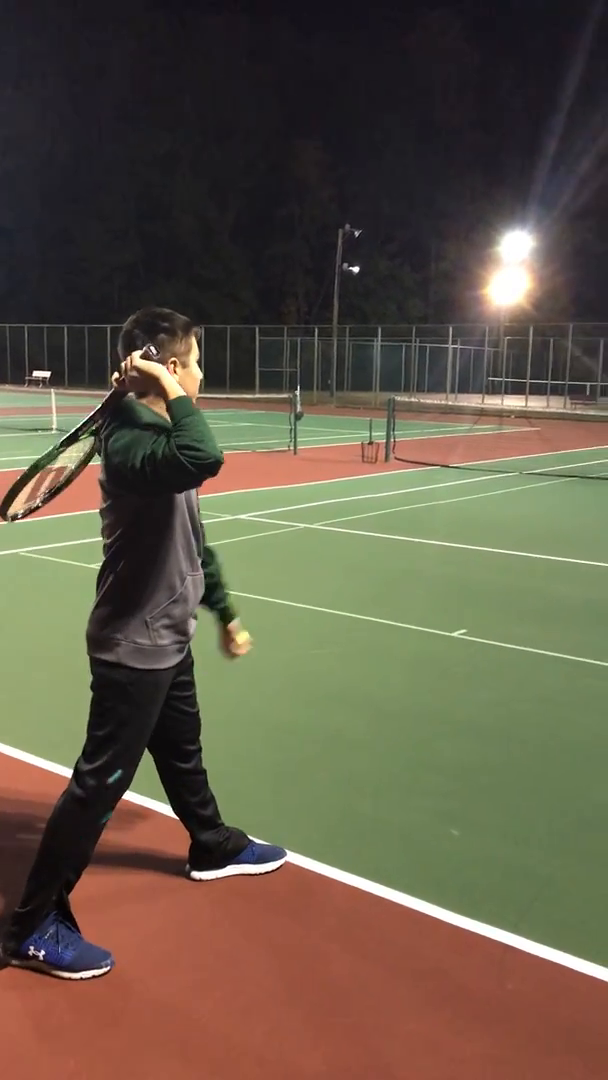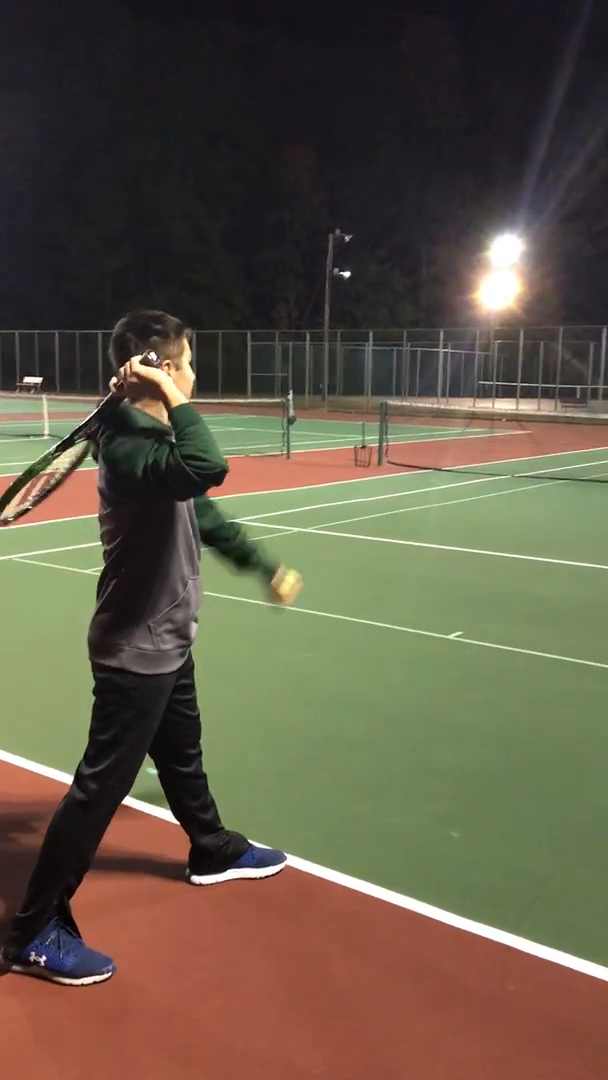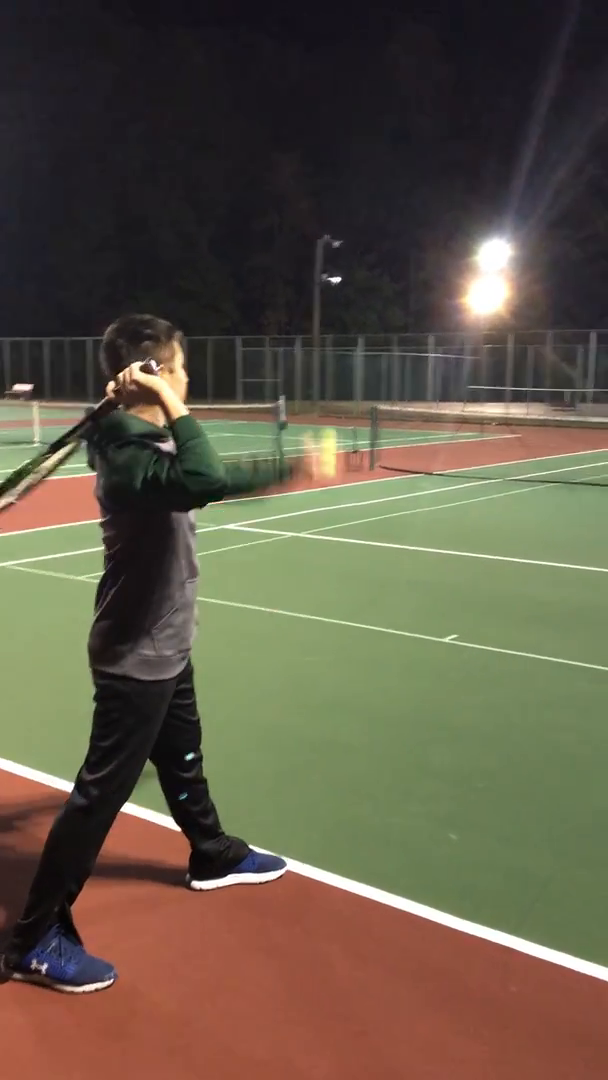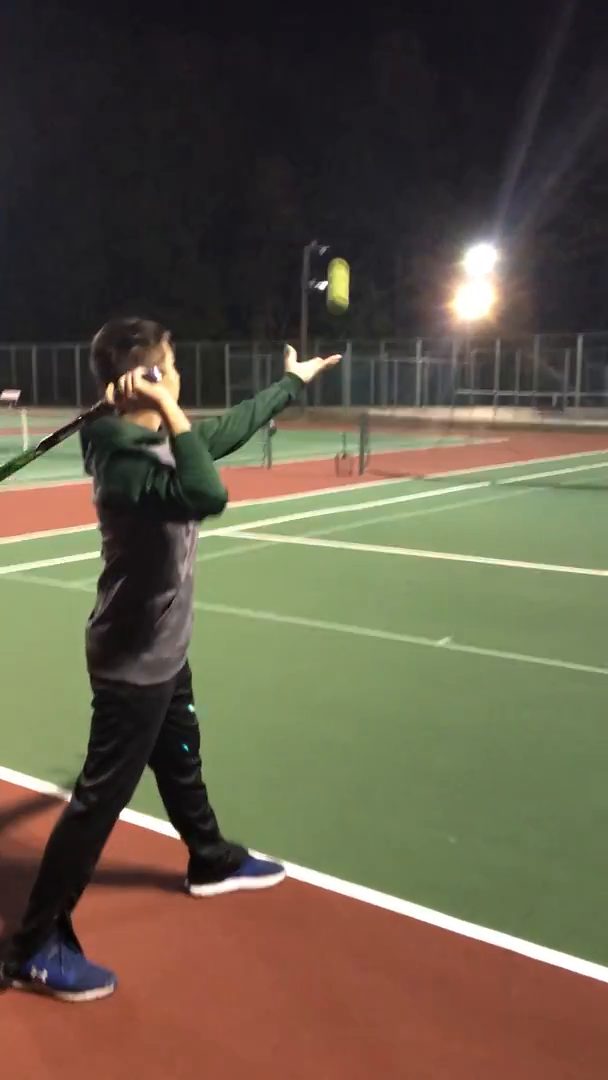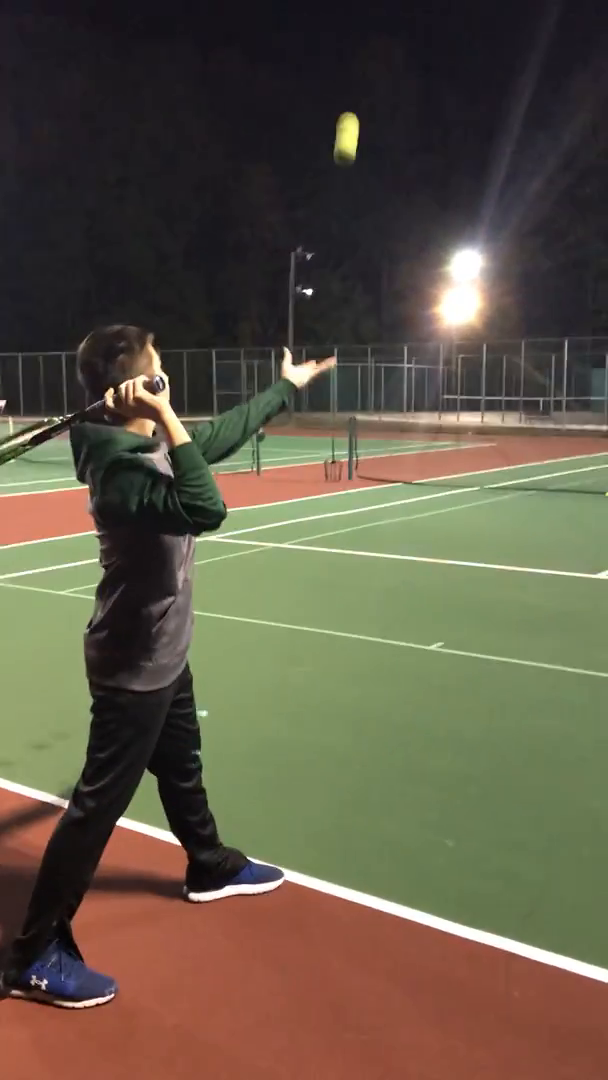
dt=0.1s
person 1, frame 1
left shoulder: (158, 435)
right shoulder: (131, 443)
left elbow: (191, 538)
right elbow: (204, 459)
left wrist: (225, 612)
right wrist: (170, 391)
left hip: (166, 636)
right hip: (132, 644)
left knee: (182, 748)
right knee: (101, 781)
left ankle: (214, 847)
person 1, frame 2
left shoulder: (158, 439)
right shoulder: (129, 449)
left elbow: (204, 519)
right elbow: (209, 468)
left wrist: (263, 566)
right wrist: (171, 396)
left hip: (166, 640)
right hip: (134, 649)
left knee: (182, 753)
right knee: (101, 786)
left ankle: (213, 851)
person 1, frame 3
left shoulder: (157, 441)
right shoulder: (127, 455)
left elbow: (219, 476)
right elbow: (202, 481)
left wrist: (289, 469)
right wrist: (168, 403)
left hip: (165, 645)
right hip: (133, 655)
left knee: (182, 755)
right knee: (104, 790)
left ankle: (213, 855)
person 1, frame 4
left shoulder: (153, 441)
right shoulder: (124, 464)
left elbow: (229, 427)
right elbow: (206, 497)
left wrist: (289, 381)
right wrist: (170, 410)
left hip: (161, 648)
right hip: (132, 658)
left knee: (180, 759)
right knee: (102, 794)
left ankle: (211, 859)
person 1, frame 5
left shoulder: (150, 445)
right shoulder: (120, 471)
left elbow: (222, 433)
right elbow: (205, 510)
left wrist: (285, 387)
right wrist: (165, 417)
left hip: (161, 653)
right hip: (131, 665)
left knee: (181, 762)
right knee: (101, 801)
left ankle: (212, 866)
